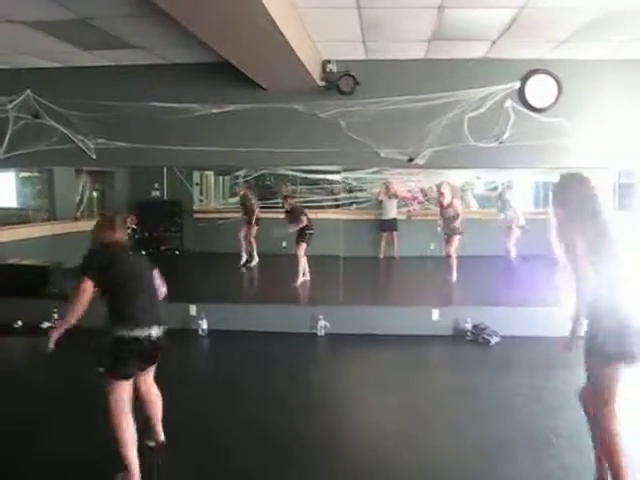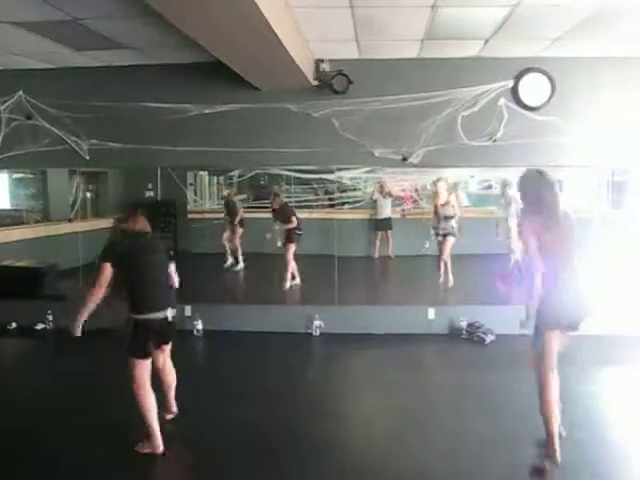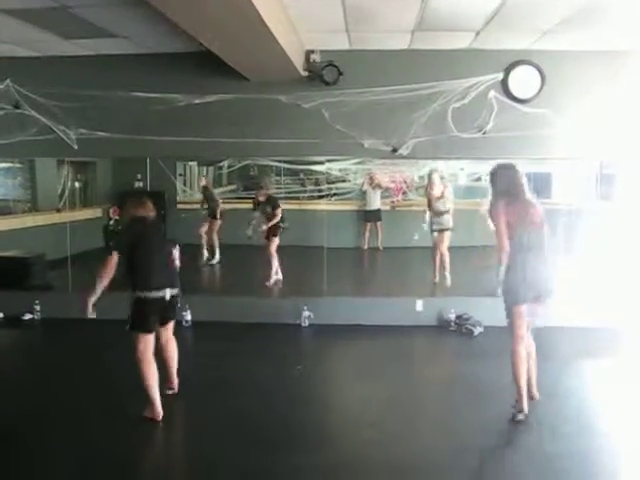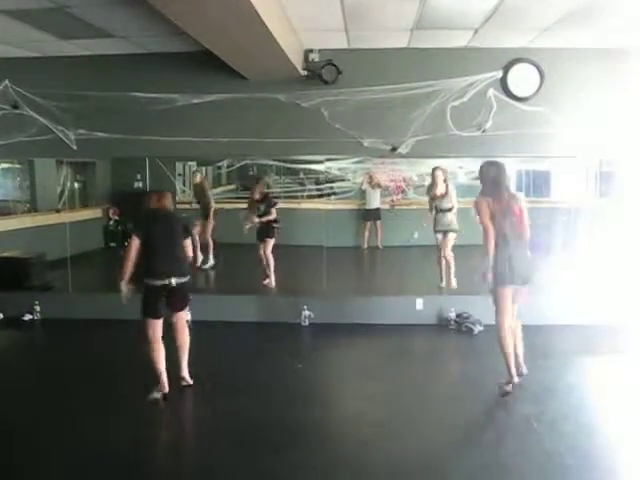
dt=0.5s
person 1, frame 1
left shoulder: (572, 230)
right shoulder: (598, 226)
left elbow: (586, 281)
left wrist: (575, 325)
left hip: (606, 325)
left knee: (604, 412)
right knee: (590, 396)
person 1, frame 2
left shoulder: (528, 221)
right shoulder: (564, 218)
left elbow: (537, 268)
right elbow: (567, 259)
left wrist: (532, 305)
left hip: (552, 300)
right hip: (572, 298)
left knee: (546, 373)
right knee: (548, 366)
left ankle: (554, 453)
right ankle: (556, 426)
person 1, frame 3
left shoulder: (499, 206)
right shoulder: (532, 205)
left elbow: (504, 245)
right elbow: (540, 240)
left wrist: (500, 274)
left hip: (519, 274)
right hip: (540, 272)
left knee: (518, 338)
right knee: (525, 334)
left ankle: (523, 404)
right ankle: (532, 390)
person 1, frame 4
left shoulder: (483, 201)
right shoulder: (515, 199)
left elbow: (489, 234)
right elbow: (524, 232)
left wrist: (489, 266)
left hip: (505, 260)
right hip: (523, 260)
left knee: (503, 318)
right knee: (511, 314)
left ankle: (512, 375)
right ankle: (520, 365)
person 2, frame 1
left shoulder: (96, 258)
right shoulder: (136, 256)
left elbow: (78, 307)
right elbow: (161, 290)
left wrist: (56, 331)
left hip: (129, 331)
right hip: (154, 326)
left knee: (119, 402)
right knee: (146, 382)
right ankle: (157, 433)
person 2, frame 2
left shoulder: (115, 246)
right shoulder: (157, 243)
left elbow: (100, 287)
right elbow: (174, 281)
left wrist: (80, 318)
left hip: (145, 314)
right hip: (168, 309)
left knee: (140, 378)
right knee: (163, 359)
left ankle: (155, 441)
right ankle: (171, 406)
person 2, frame 3
left shoulder: (128, 232)
right shoulder: (161, 228)
left elbow: (108, 272)
left wrist: (92, 298)
left hip: (147, 293)
right hip: (171, 289)
left knee: (144, 351)
right knee: (167, 335)
left ankle: (155, 408)
right ankle: (172, 381)
person 2, frame 4
left shoulder: (144, 222)
right shoulder: (178, 220)
left elbow: (131, 255)
right elbow: (189, 254)
left wrist: (124, 281)
left hip: (154, 282)
right hip: (180, 279)
left knee: (153, 336)
right knee: (180, 323)
left ankle: (163, 384)
right ankle: (184, 373)
